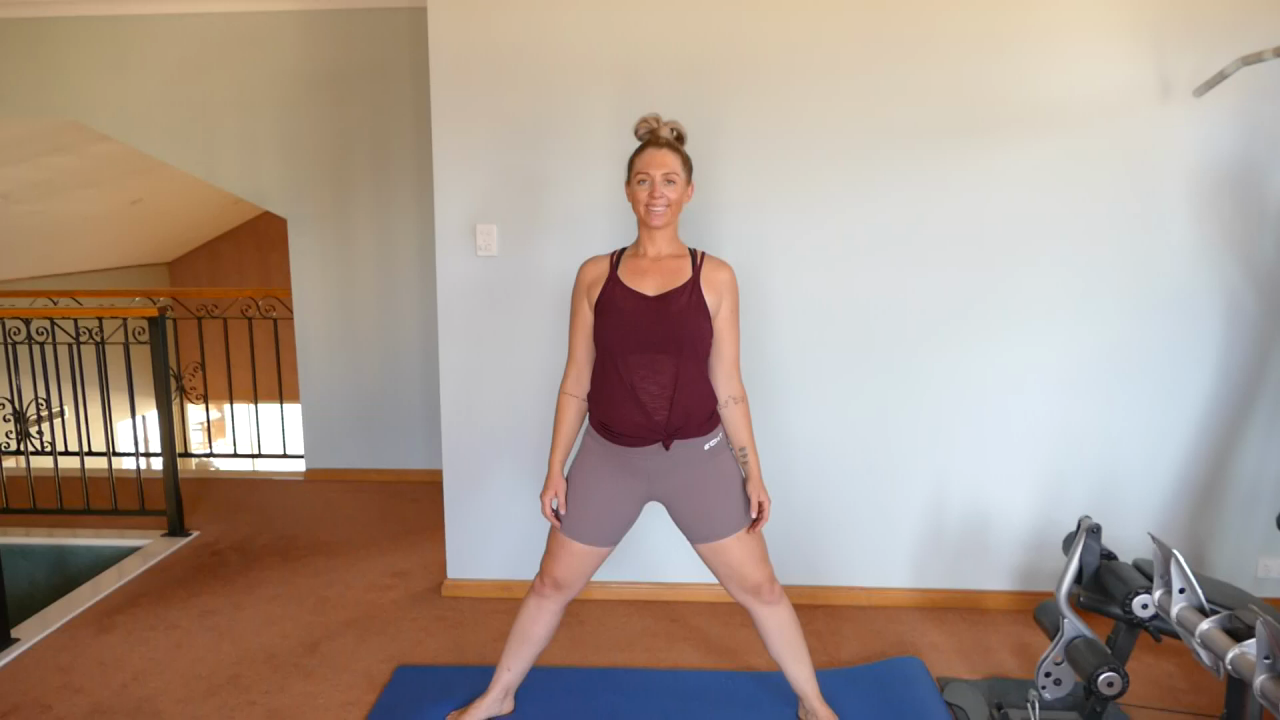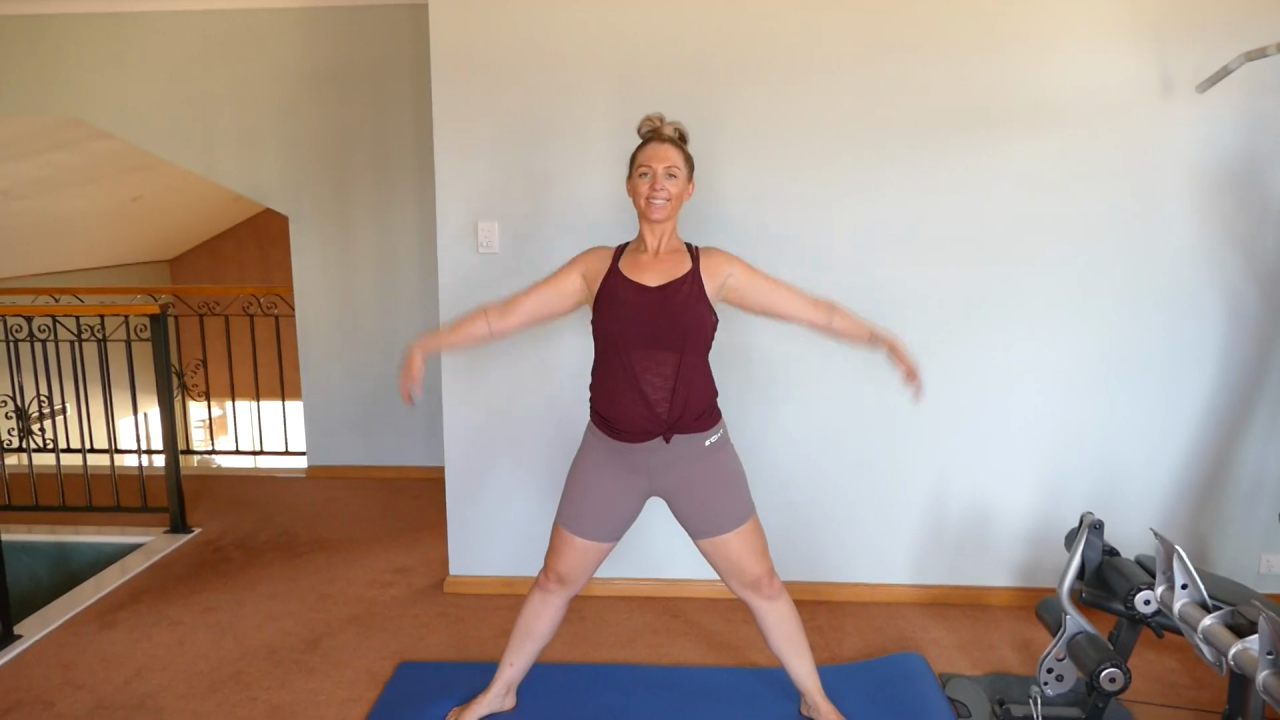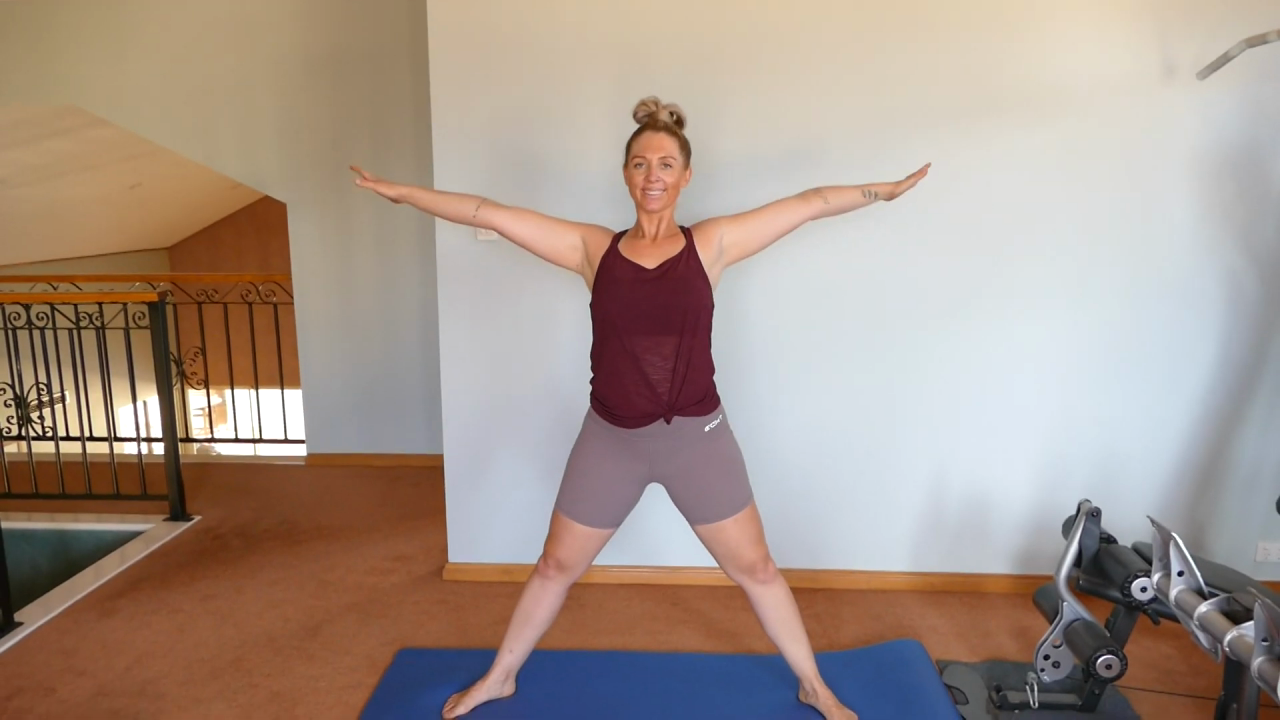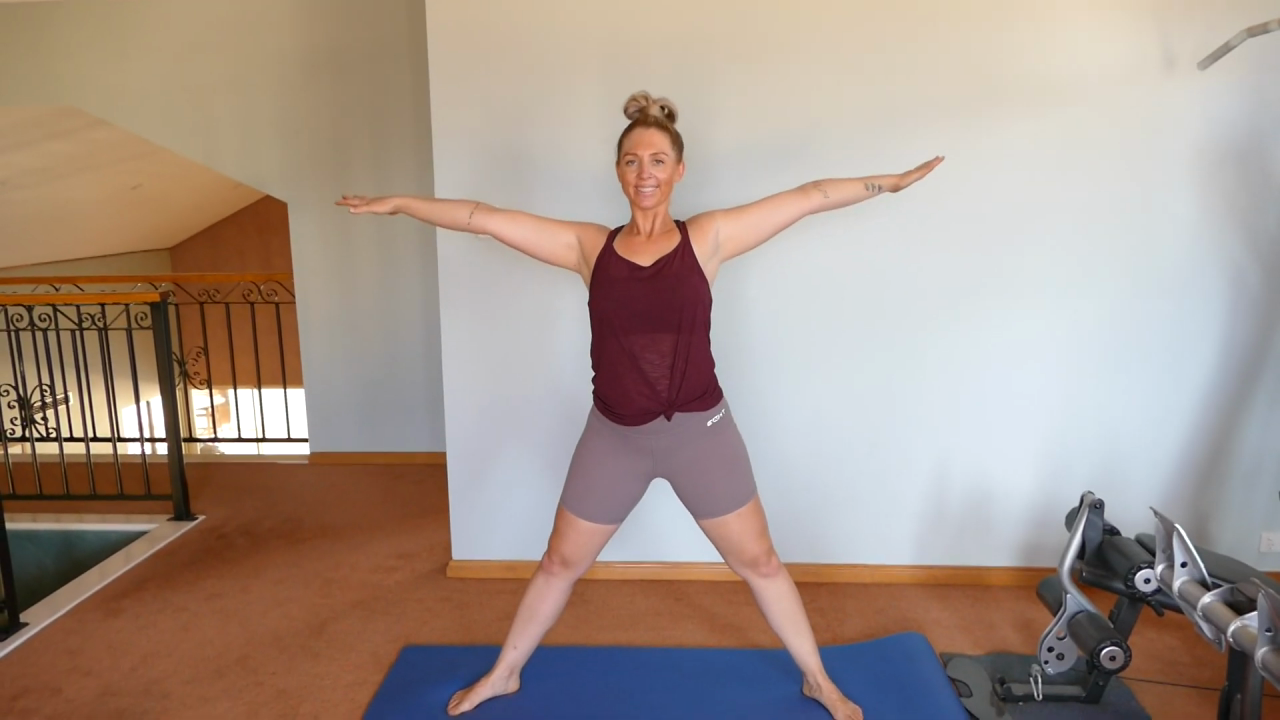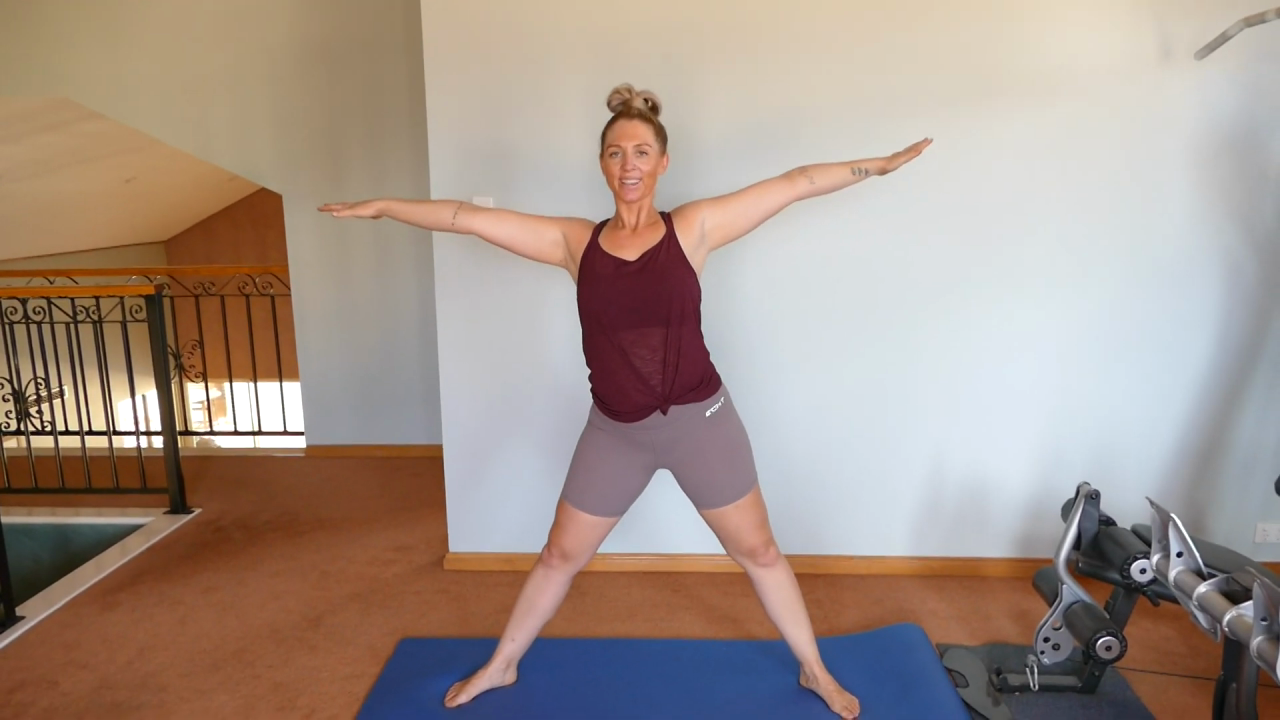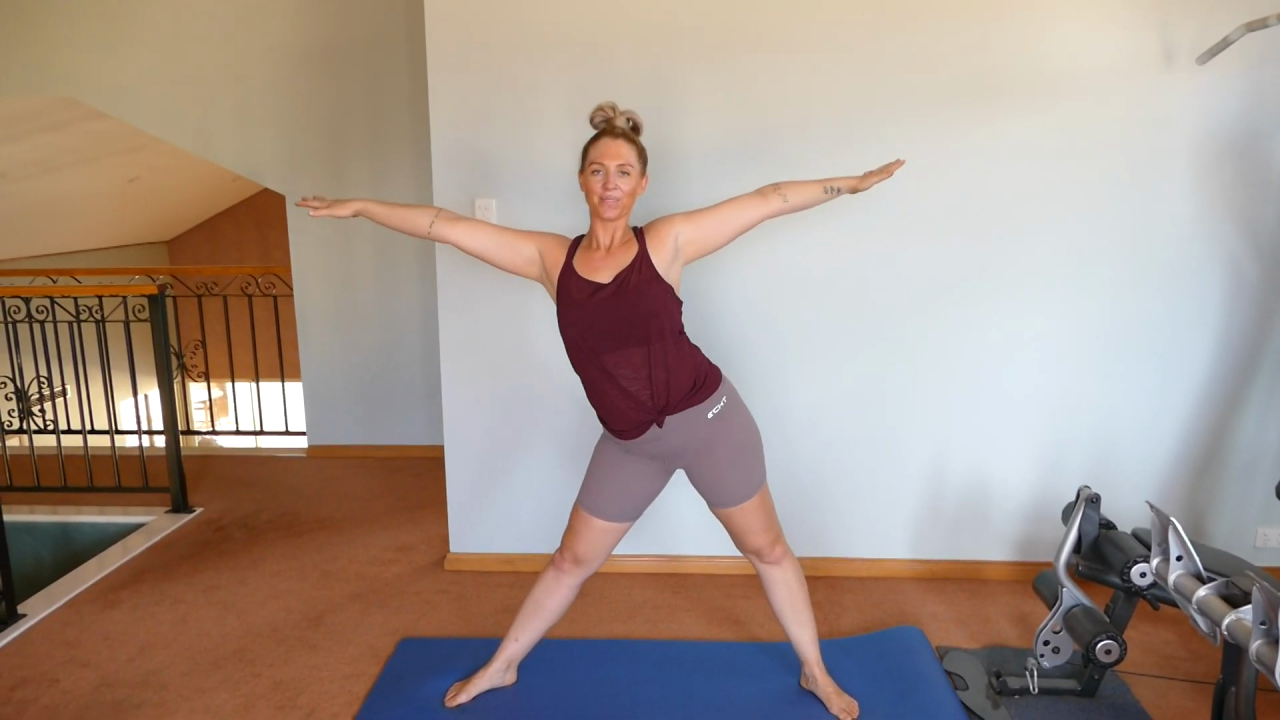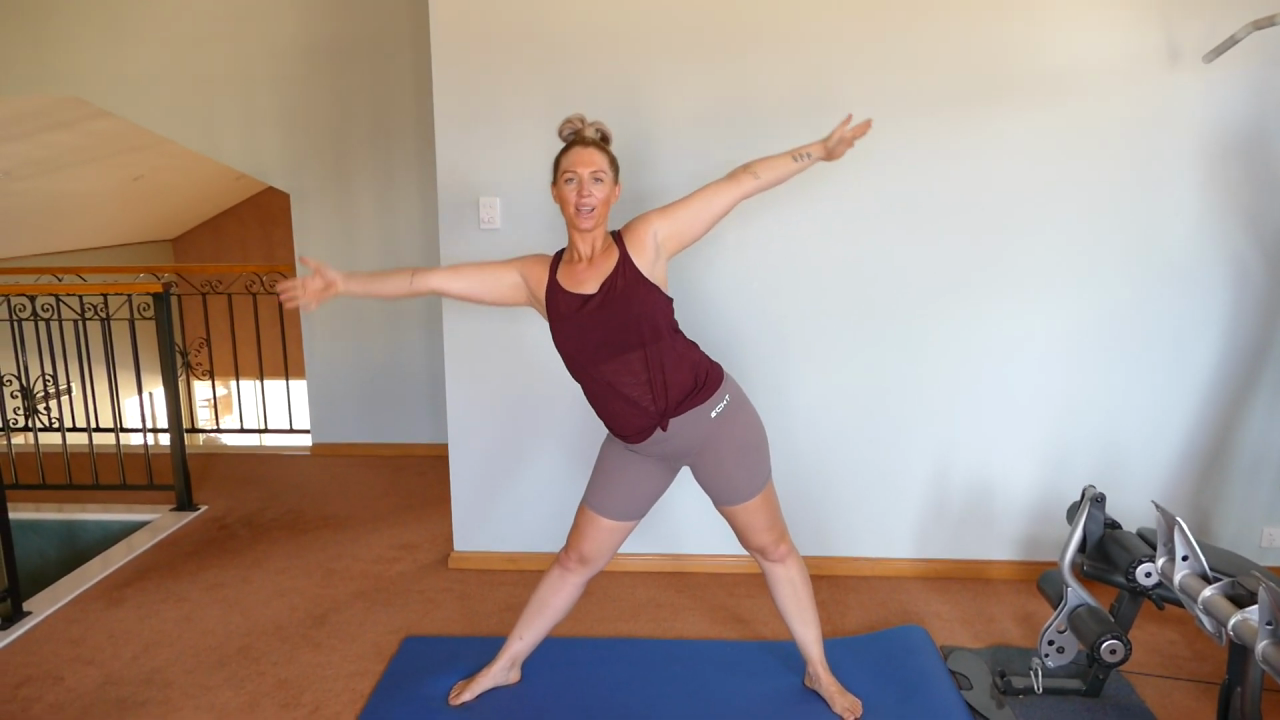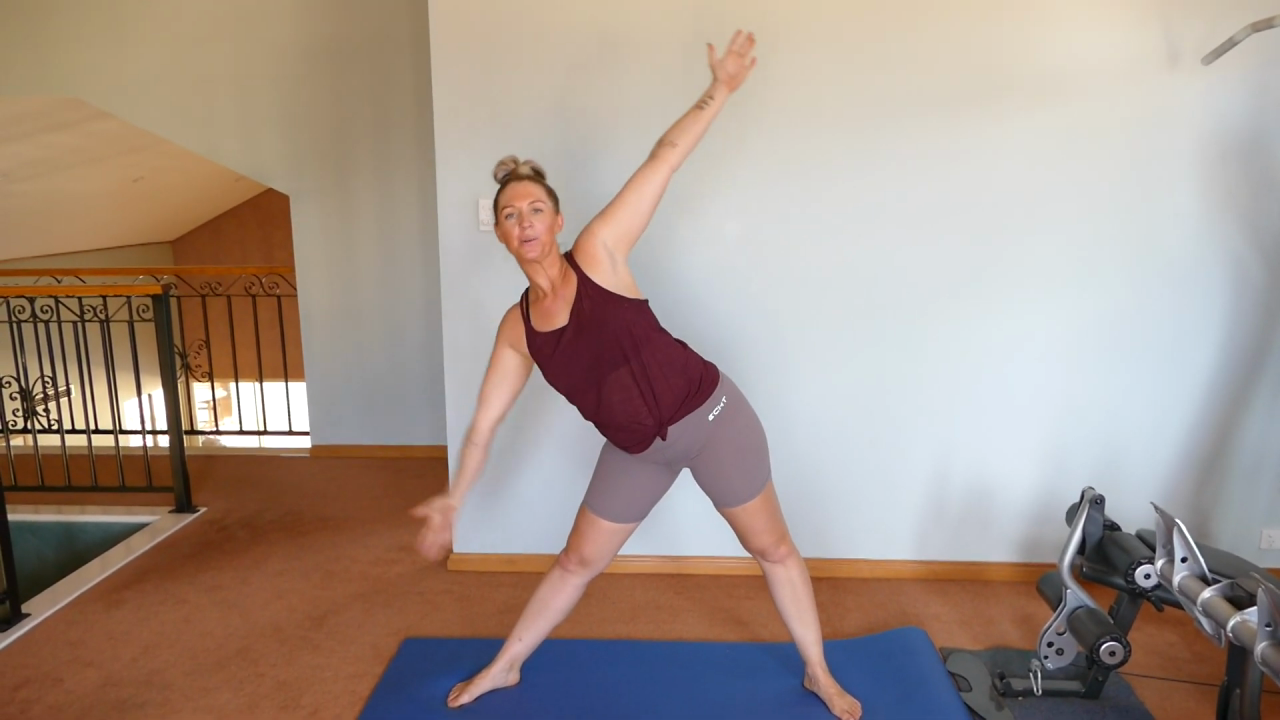
dt=0.5s
person 1, frame 1
left shoulder: (715, 277)
right shoulder: (594, 276)
left elbow: (728, 386)
right elbow: (576, 383)
left wrist: (754, 472)
right wrist: (555, 469)
left hip: (698, 457)
right hip: (609, 458)
left knee: (759, 588)
right knee: (553, 585)
person 1, frame 2
left shoulder: (714, 268)
right shoulder: (596, 266)
left elbow: (806, 308)
right elbow: (509, 314)
left wrist: (881, 340)
right wrist: (430, 343)
left hip: (697, 450)
right hip: (610, 452)
left knee: (759, 583)
right knee: (555, 580)
person 1, frame 3
left shoulder: (711, 243)
right shoulder: (592, 248)
left elbow: (810, 203)
right elbow: (488, 213)
left wrist: (884, 190)
right wrist: (402, 192)
left hip: (697, 437)
right hip: (610, 438)
left knee: (756, 569)
right knee: (557, 567)
person 1, frame 4
left shoulder: (707, 238)
right shoulder: (589, 245)
left elbow: (808, 198)
right elbow: (485, 218)
left wrist: (888, 181)
right wrist: (396, 203)
left hip: (699, 432)
right hip: (614, 436)
left knee: (758, 561)
right knee: (560, 562)
person 1, frame 5
left shoulder: (692, 227)
right shoulder: (575, 241)
left elbow: (794, 184)
right elbow: (468, 217)
left wrist: (877, 165)
right wrist: (379, 207)
left hip: (699, 420)
right hip: (614, 431)
left knee: (758, 551)
right knee: (561, 555)
right ankle: (500, 666)
person 1, frame 6
left shoulder: (666, 241)
right shoulder: (552, 258)
left elbow: (767, 200)
right elbow: (447, 226)
left wrist: (849, 183)
right wrist: (359, 206)
left hip: (707, 419)
right hip: (628, 442)
left knee: (767, 548)
right knee: (572, 559)
right ankle: (500, 667)
person 1, frame 7
left shoulder: (643, 242)
right shoulder: (538, 280)
left elbow: (738, 184)
right elbow: (434, 281)
left wrist: (814, 151)
right wrist: (344, 283)
left hip: (711, 416)
right hip: (636, 443)
left knee: (772, 546)
right knee: (577, 559)
left ankle: (819, 671)
right ankle: (504, 665)
person 1, frame 8
left shoulder: (598, 253)
right shoulder: (517, 327)
left elbow: (660, 162)
right elbow: (485, 418)
left wrist: (717, 92)
right wrist: (452, 498)
left hip: (707, 417)
right hip: (636, 449)
left knee: (771, 549)
right knee: (578, 561)
